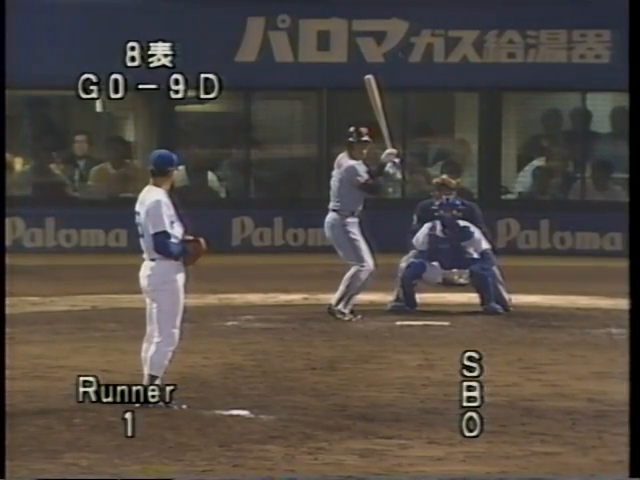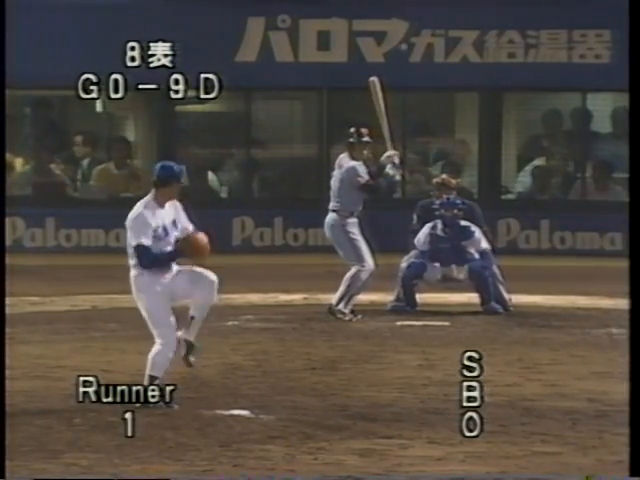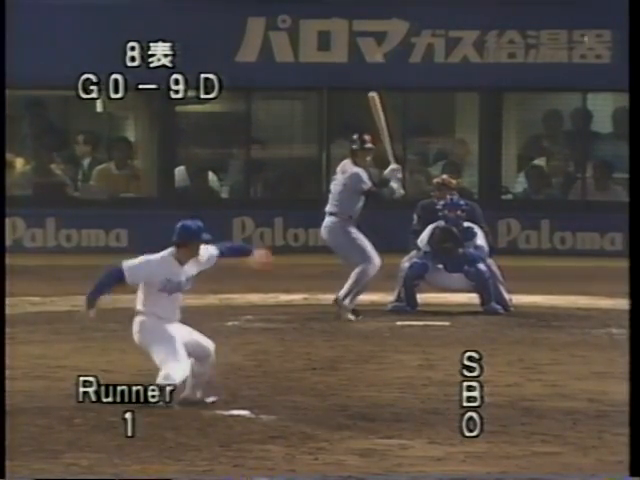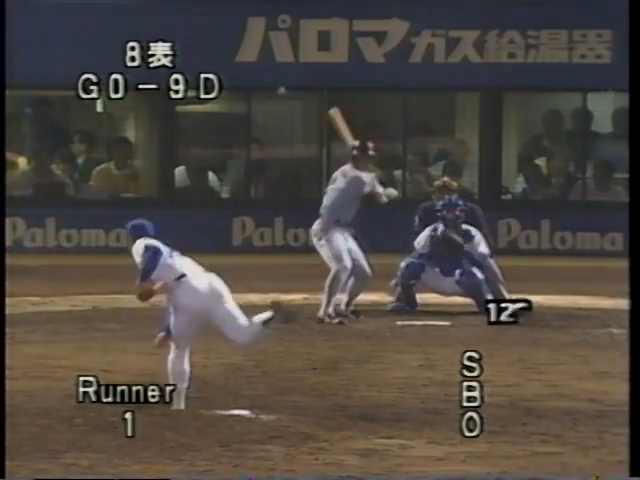
dt=0.5s
person 1, frame 1
left shoulder: (146, 196)
right shoulder: (159, 200)
right elbow: (163, 246)
left wrist: (183, 242)
right wrist: (187, 250)
left hip: (153, 269)
right hip: (165, 272)
left knee: (155, 334)
right knee: (167, 335)
left ankle: (151, 388)
person 1, frame 2
left shoulder: (173, 206)
right shoulder: (140, 216)
left elbow: (188, 233)
right elbow: (145, 259)
right wrist: (177, 253)
left hip: (169, 274)
right hip: (147, 281)
left knee: (207, 281)
right knee: (167, 339)
left ankle: (188, 339)
person 1, frame 3
right shoulder: (155, 263)
left elbow: (221, 249)
right elbow: (116, 273)
left wrist: (252, 251)
right wrist: (93, 297)
left hip: (168, 325)
right hip: (149, 326)
left knee: (207, 350)
right knee: (178, 369)
left ankle: (196, 394)
person 1, frame 4
left shoulder: (140, 245)
right shoulder: (166, 252)
left elbow: (153, 251)
left wrist: (143, 281)
right wrist: (168, 332)
left hip: (187, 293)
right hip: (210, 286)
left knee: (179, 349)
right knee: (245, 333)
left ankle: (177, 404)
right ankle: (272, 314)
person 2, frame 1
left shoulder: (344, 160)
right shoulder: (352, 166)
left elbow: (369, 176)
right elbow: (374, 188)
left wrist: (383, 162)
right wrist: (388, 170)
left hip: (345, 221)
right hip: (342, 222)
left knee: (366, 265)
right knee: (364, 265)
left ankle: (343, 305)
right ankle: (338, 306)
person 2, frame 2
left shoulder: (345, 160)
right shoulder: (352, 167)
left elbow: (370, 178)
right elbow: (374, 189)
left wrist: (383, 163)
right wrist: (386, 171)
left hip: (346, 221)
right hip: (341, 222)
left knee: (367, 265)
right knee: (364, 265)
left ankle: (344, 306)
right ankle: (337, 306)
person 2, frame 3
left shoulder: (345, 167)
right shoulder: (356, 173)
left elbow: (370, 187)
right elbow: (375, 194)
left wrist: (386, 176)
right wrist: (390, 183)
left hip: (333, 226)
right hip: (338, 225)
left knee: (368, 265)
right knee: (371, 263)
left ankle: (348, 305)
right ankle: (343, 299)
person 2, frame 4
left shoulder: (344, 172)
right shoulder: (359, 177)
right elbow: (377, 197)
right wrist: (385, 193)
left hip: (339, 228)
right hip: (327, 228)
left knee: (364, 272)
right knee: (343, 266)
left ankle: (345, 307)
right ankle: (326, 311)
person 3, frame 1
left shoulder: (469, 231)
right shoulder: (429, 229)
left elbow: (488, 257)
right elbow: (418, 254)
left wrist: (469, 272)
left hip: (464, 271)
right hip: (438, 271)
left knee: (481, 271)
right knee: (413, 266)
left ankle: (489, 302)
right ankle: (406, 302)
person 3, frame 2
left shoulder: (470, 230)
right shoulder: (430, 229)
left elbow: (488, 258)
right elbow: (419, 255)
left wrist: (467, 270)
left hip: (465, 271)
right hip: (439, 271)
left knee: (482, 270)
right knee: (412, 267)
left ankle: (489, 303)
right ankle: (407, 302)
person 3, frame 3
left shoulder: (473, 231)
right shoulder: (433, 230)
left elbow: (481, 255)
right elbow: (422, 256)
left wrist: (458, 251)
left hip: (466, 276)
right hip: (440, 274)
left knee: (481, 270)
right knee: (414, 267)
left ankle: (489, 304)
right ankle: (407, 302)
person 3, frame 4
left shoulder: (471, 234)
right shoulder: (432, 232)
left elbow: (484, 264)
right elbow: (416, 257)
left wrist: (464, 251)
left hip: (463, 278)
right hip: (437, 278)
left knee: (472, 278)
right knee: (411, 266)
left ankle: (485, 304)
right ankle: (407, 302)
